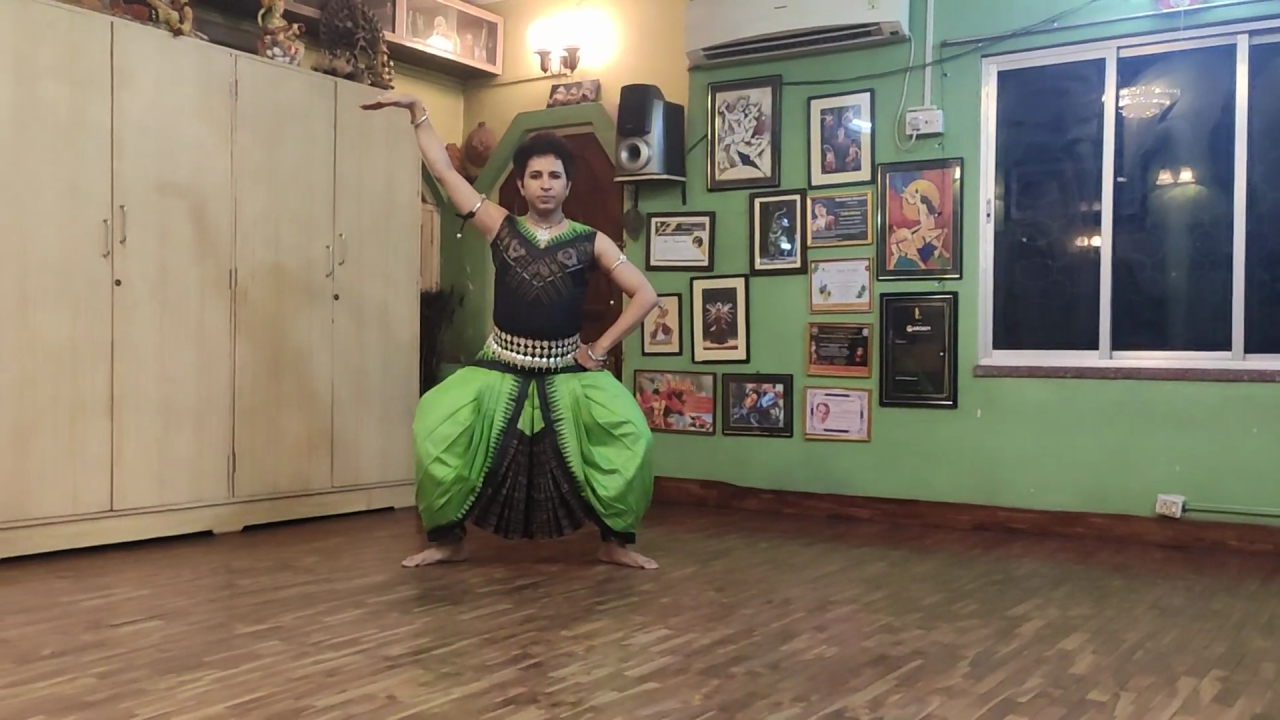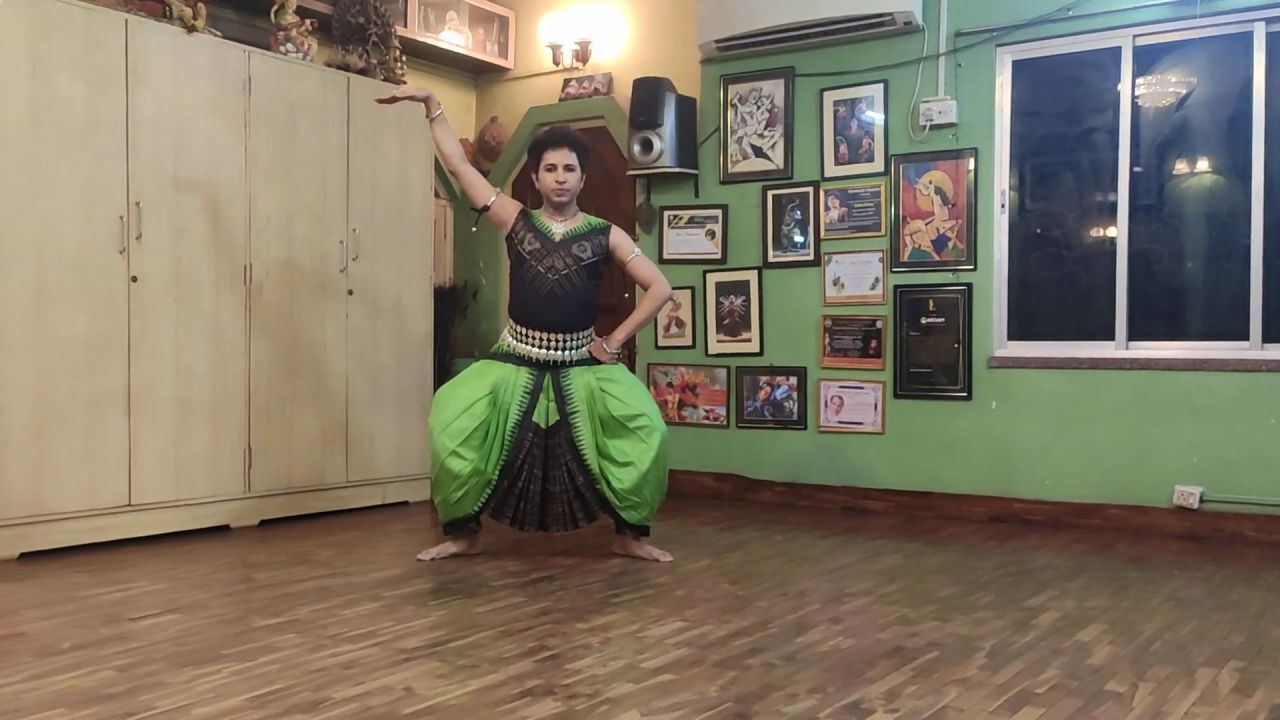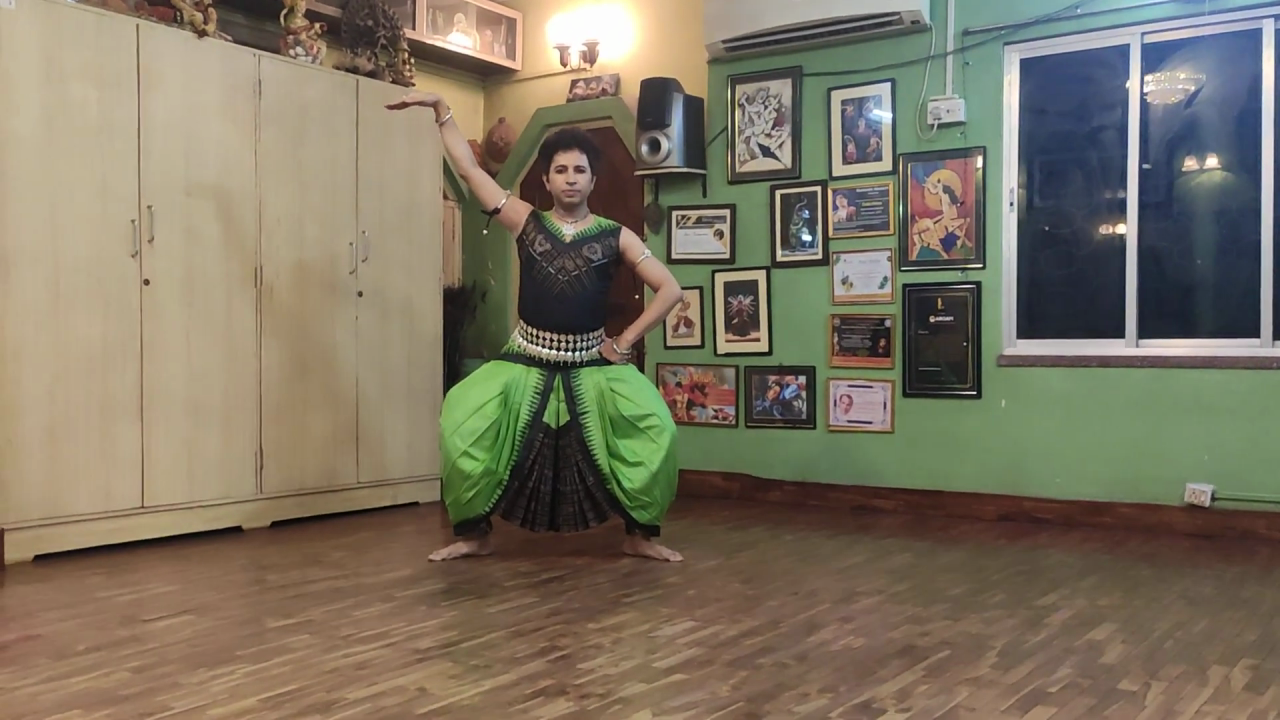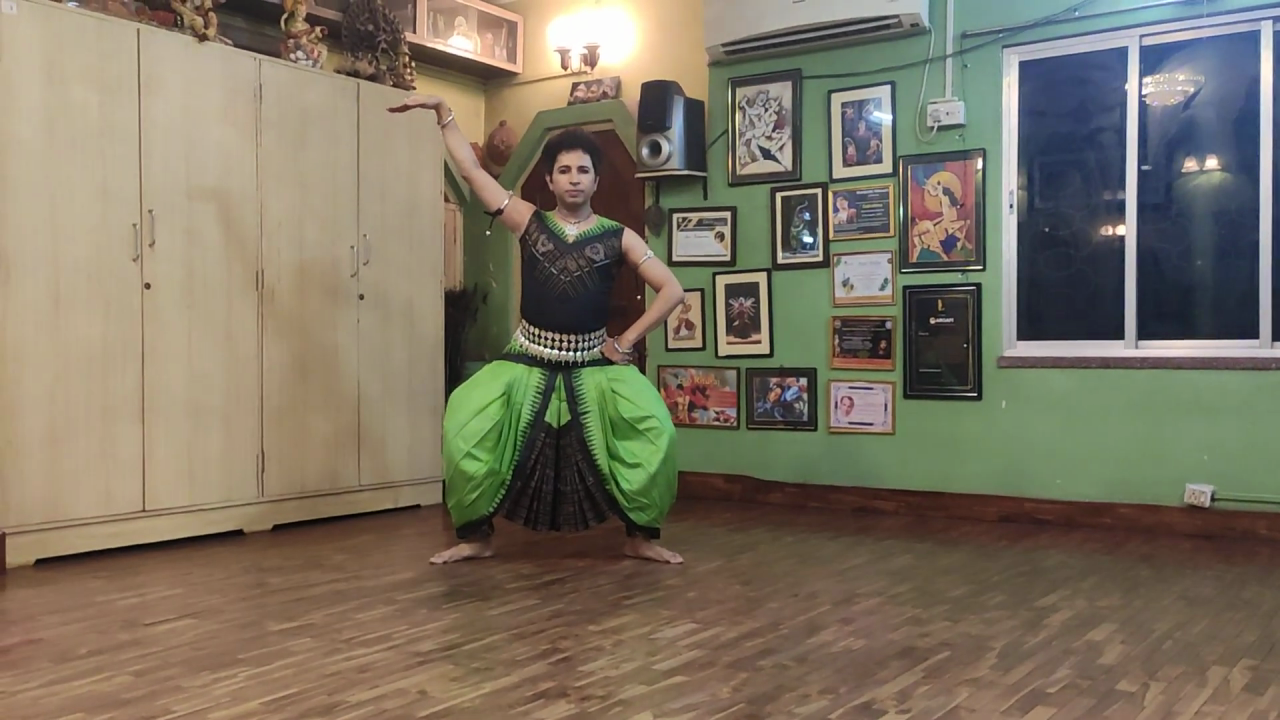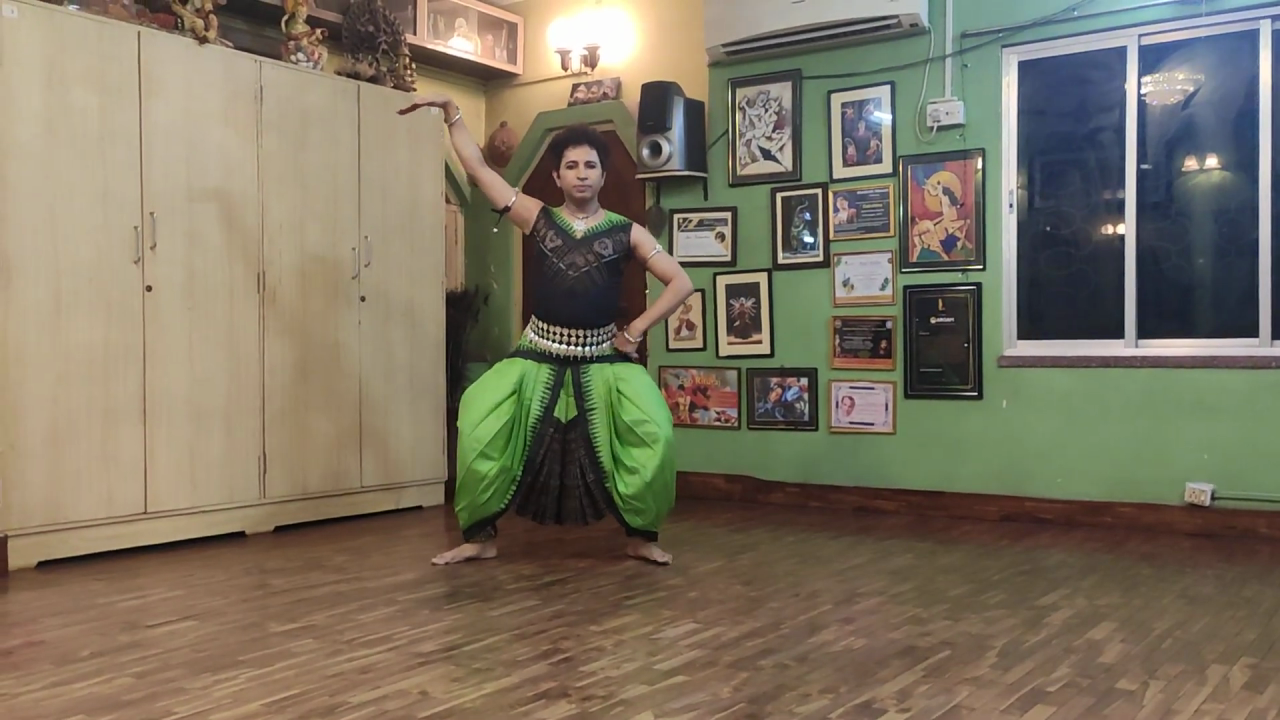
dt=0.5s
person 1, frame 1
left shoulder: (591, 242)
right shoulder: (501, 227)
left elbow: (645, 294)
right elbow: (444, 171)
left wrist: (601, 347)
right wrist: (417, 110)
left hip: (568, 371)
right hip: (502, 368)
left knee: (631, 436)
right knee: (435, 427)
left ankle: (615, 541)
right ankle: (448, 538)
person 1, frame 2
left shoulder: (605, 235)
right shoulder: (516, 221)
left elbow: (660, 288)
right elbow: (459, 165)
left wrist: (615, 341)
right wrist: (432, 104)
left hip: (582, 364)
right hip: (516, 361)
left knee: (646, 428)
right knee: (450, 421)
left ankle: (630, 534)
right ankle: (463, 532)
person 1, frame 3
left shoulder: (616, 237)
right shoulder: (526, 222)
left elbow: (670, 289)
right elbow: (468, 168)
left wrist: (626, 341)
right wrist: (441, 108)
left hip: (592, 364)
right hip: (527, 361)
left knee: (656, 428)
right knee: (461, 421)
left ankle: (640, 534)
right ankle: (474, 532)
person 1, frame 4
left shoulder: (619, 238)
right shoulder: (529, 222)
left elbow: (672, 290)
right elbow: (471, 169)
left wrist: (627, 341)
right wrist: (443, 111)
left hip: (594, 364)
right hip: (529, 362)
left knee: (655, 429)
right knee: (465, 423)
left ankle: (641, 535)
right ankle: (476, 534)
person 1, frame 5
left shoulder: (626, 232)
right shoulder: (537, 218)
left elbow: (680, 282)
right elbow: (478, 169)
left wrist: (636, 330)
right wrist: (451, 110)
left hip: (603, 360)
right hip: (538, 357)
left knee: (654, 431)
right knee: (480, 422)
left ankle: (641, 535)
right ankle: (479, 535)
